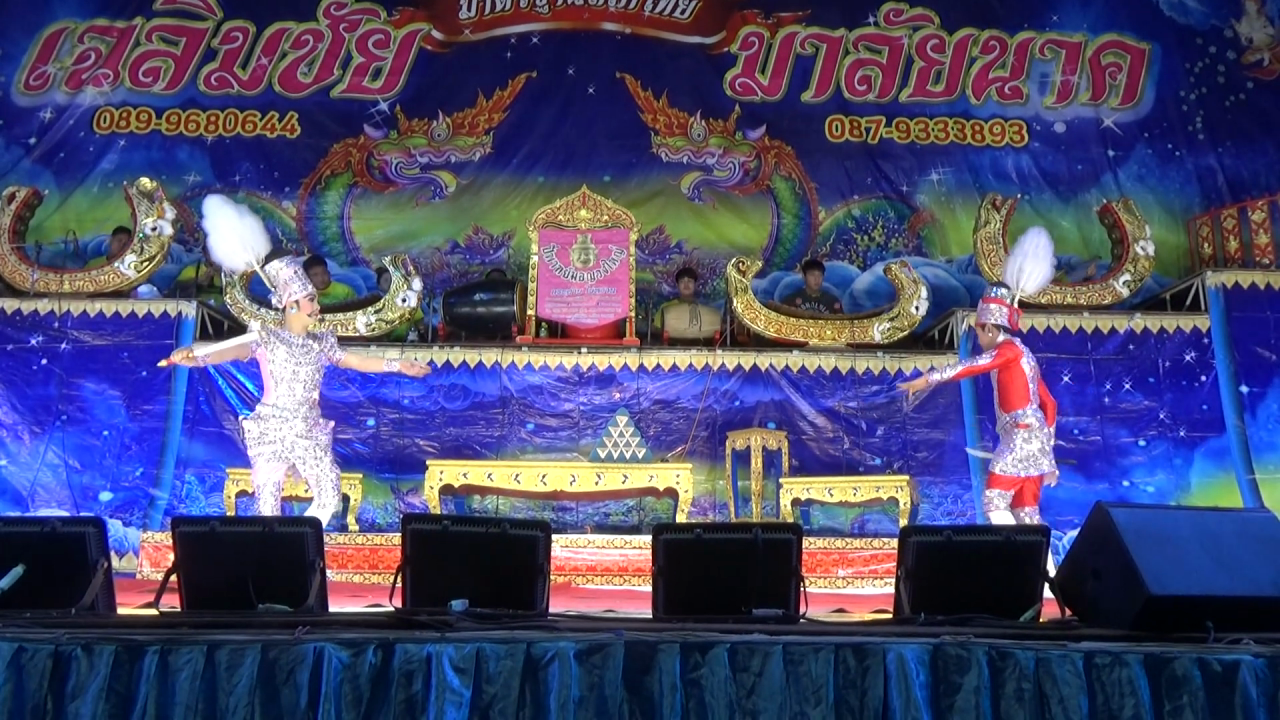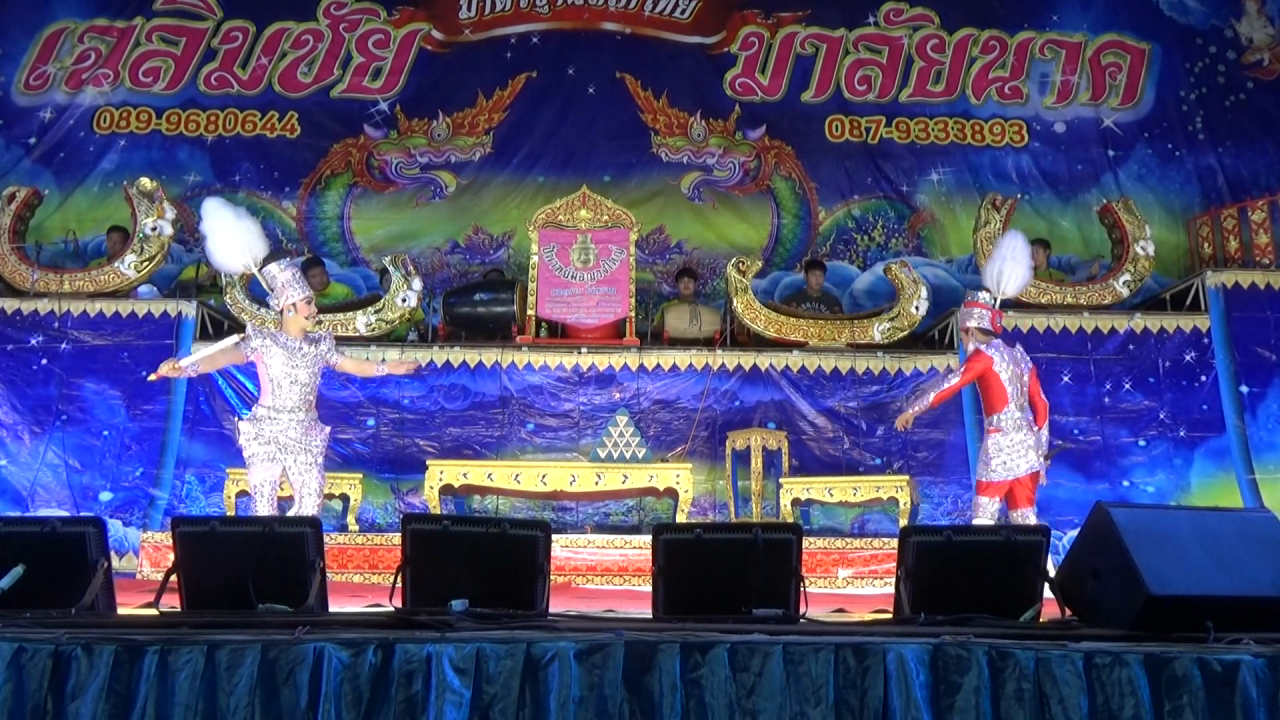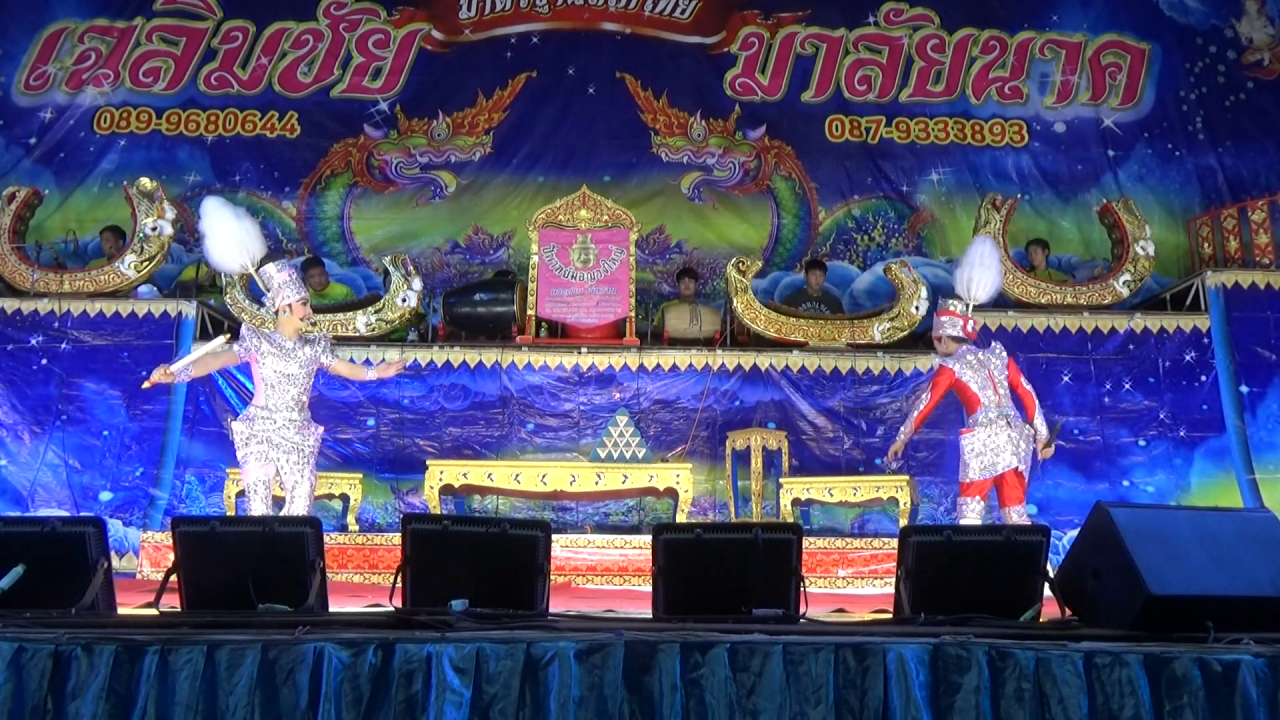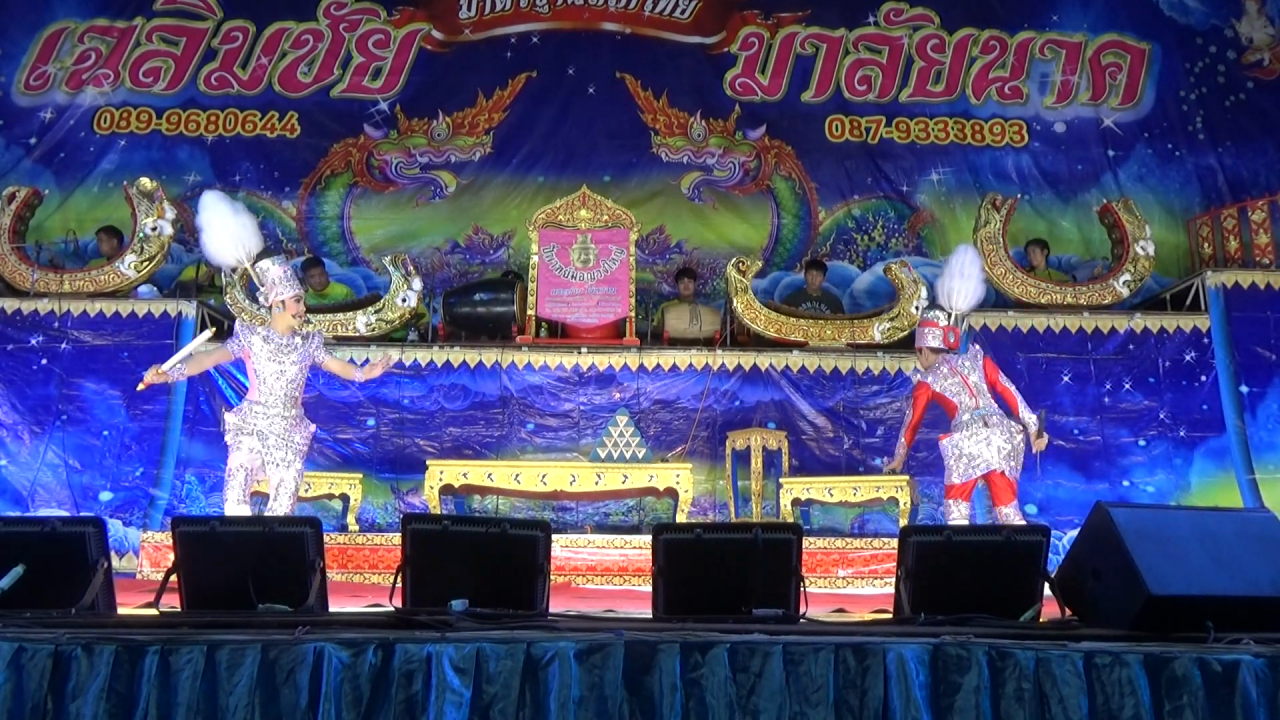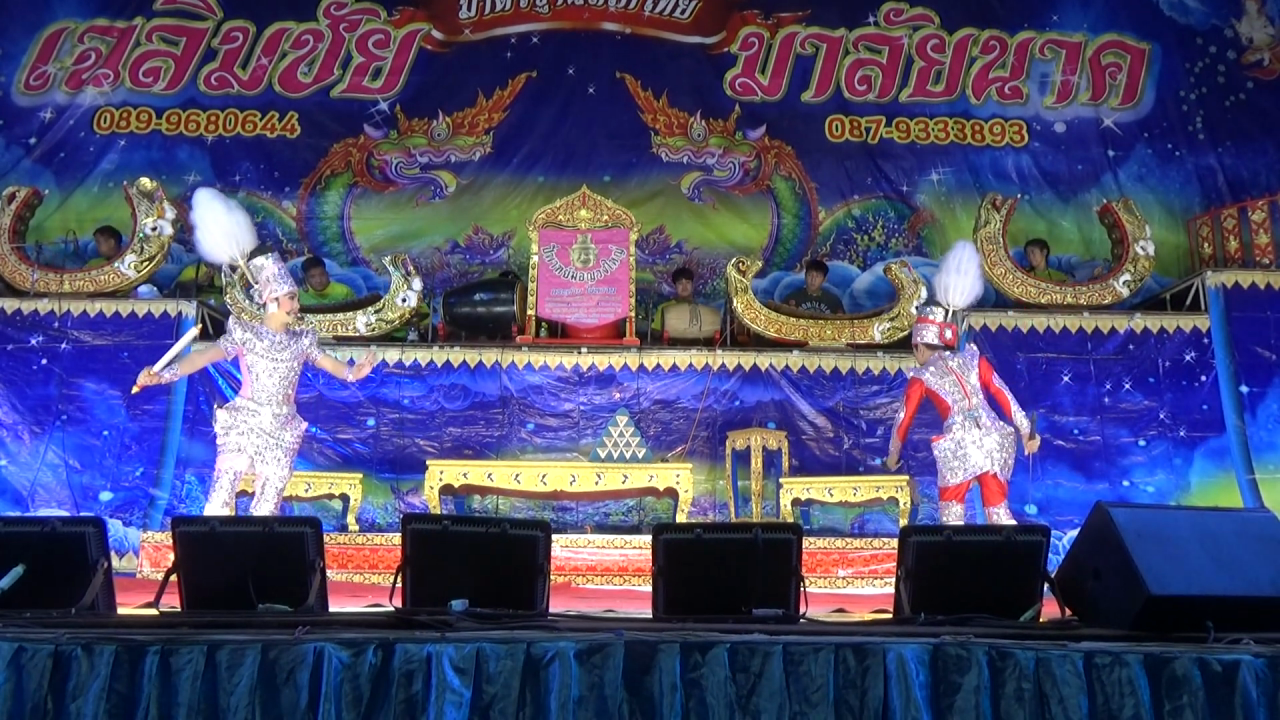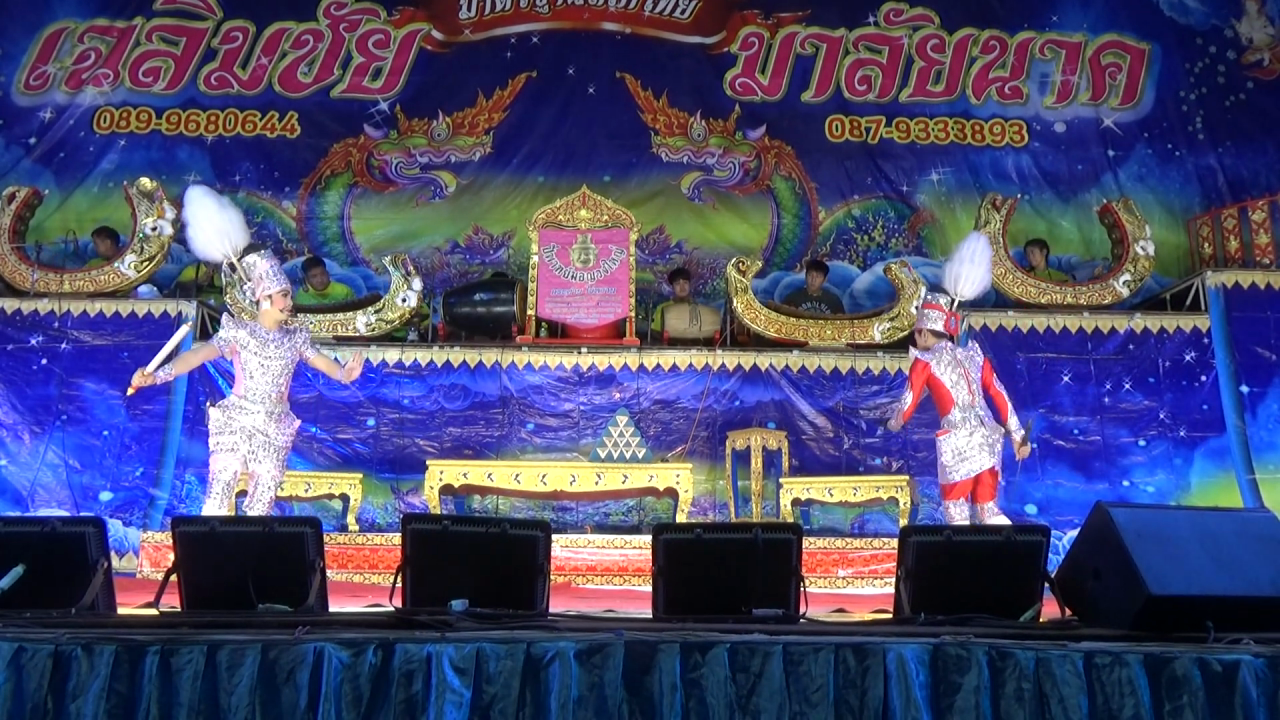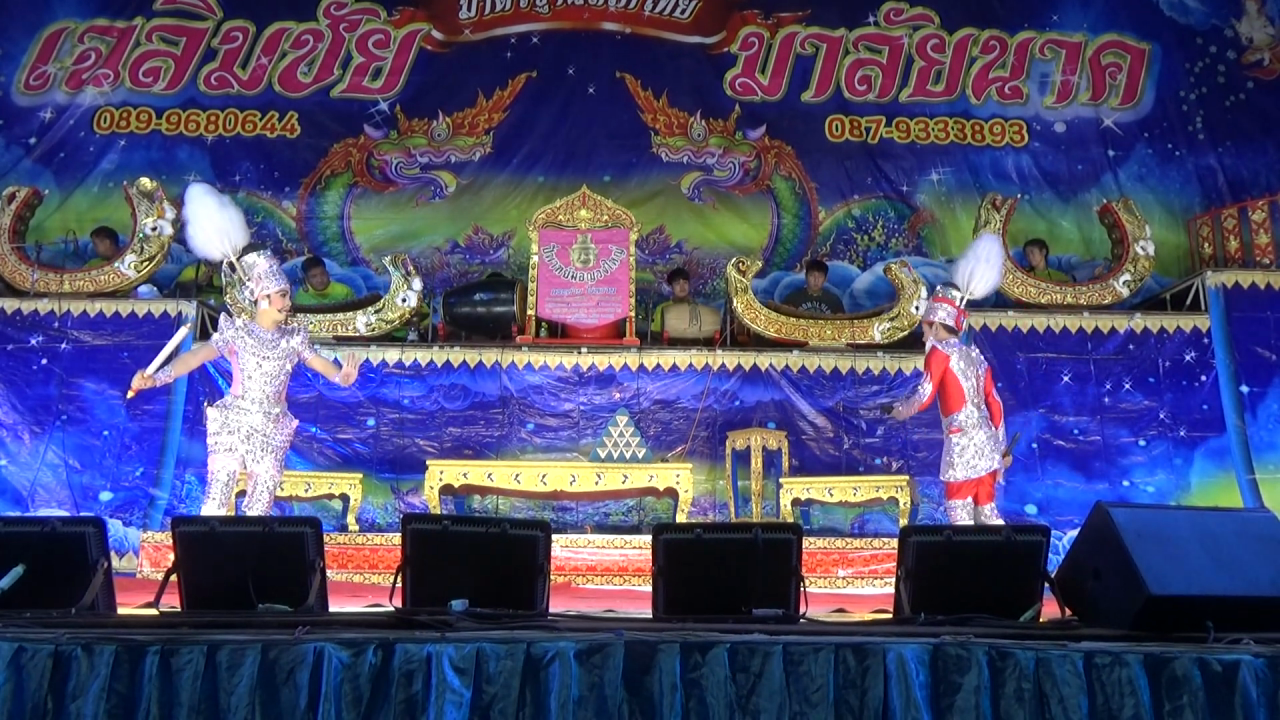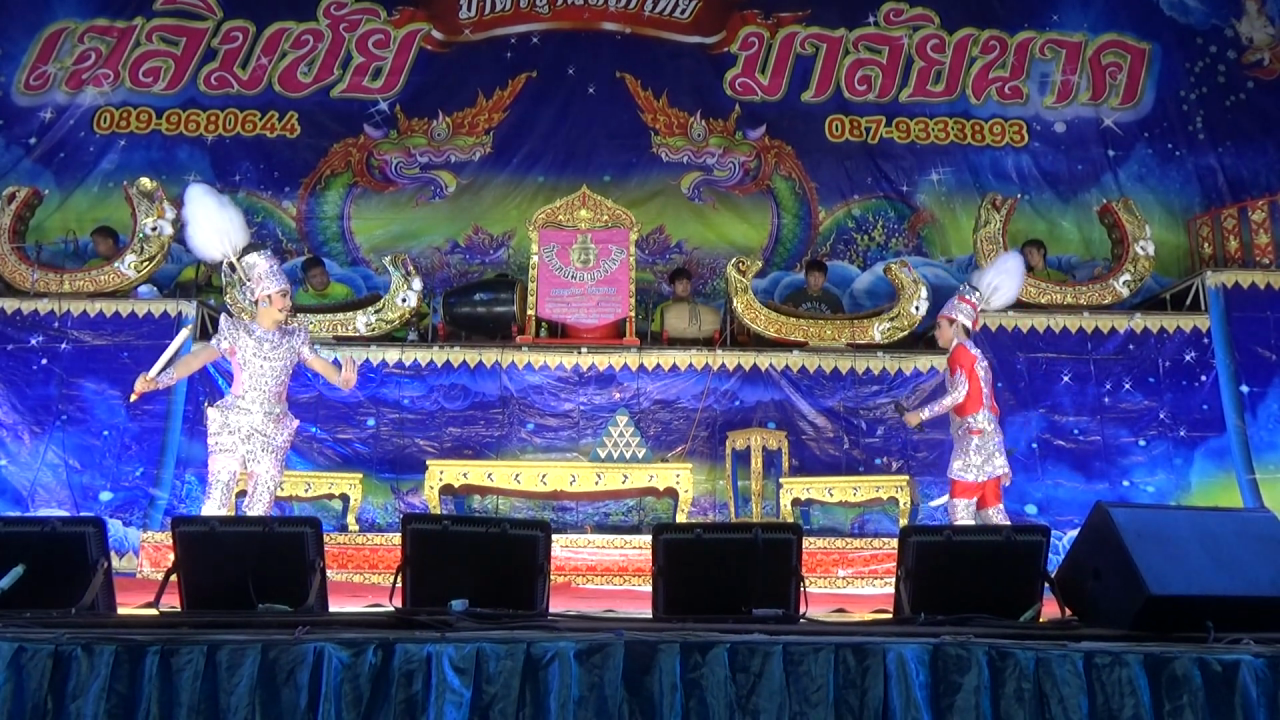
dt=0.3s
person 1, frame 1
left shoulder: (322, 343)
right shoulder: (266, 339)
left elbow: (358, 361)
right elbow: (232, 351)
left wrist: (397, 366)
right wrist: (195, 358)
left hip: (310, 433)
right hip: (271, 433)
left knee: (330, 498)
right knee: (268, 508)
person 1, frame 2
left shoulder: (320, 345)
right shoulder: (262, 341)
left elbow: (351, 365)
right elbow: (225, 357)
left wrist: (386, 368)
right wrist: (184, 369)
left hip: (305, 436)
right hip: (266, 433)
left knee: (309, 506)
right knee: (265, 509)
person 1, frame 3
left shoulder: (314, 347)
right shoulder: (257, 342)
left elbow: (345, 368)
right elbow: (217, 360)
left wrist: (375, 372)
right wrist: (176, 374)
left hip: (298, 437)
right hip: (259, 432)
left knee: (299, 507)
right knee: (259, 509)
person 1, frame 4
left shoulder: (307, 343)
right shoulder: (251, 337)
left elbow: (337, 366)
right elbow: (211, 358)
left wrist: (362, 373)
right wrist: (169, 374)
left hip: (290, 433)
right hip: (252, 425)
left knee: (284, 504)
right knee: (236, 497)
person 1, frame 5
left shoulder: (302, 340)
right shoulder: (245, 334)
left elbow: (328, 363)
right elbow: (204, 357)
left wrist: (352, 373)
right wrist: (162, 376)
left hip: (281, 432)
right hip: (243, 424)
left knee: (268, 502)
right knee: (222, 495)
person 1, frame 6
left shoulder: (296, 337)
right shoulder: (238, 331)
left elbow: (322, 361)
right elbow: (199, 354)
left wrist: (344, 374)
right wrist: (156, 376)
left hip: (274, 431)
right hip: (235, 424)
left knee: (261, 502)
right knee: (218, 495)
person 1, frame 7
left shoulder: (294, 338)
right shoulder: (236, 333)
left elbow: (320, 363)
right elbow: (198, 355)
left wrist: (342, 377)
right wrist: (157, 378)
left hip: (272, 430)
right hip: (233, 422)
left knee: (261, 496)
right knee: (217, 489)
person 1, frame 8
left shoulder: (295, 336)
right shoulder: (237, 330)
left elbow: (319, 364)
right elbow: (202, 356)
left wrist: (342, 378)
right wrist: (158, 381)
left hip: (273, 432)
right hip: (235, 425)
left knee: (260, 504)
right knee: (218, 497)
person 2, frame 1
left shoulder: (1009, 349)
right shoulder: (1022, 355)
left elbow: (969, 367)
right elbow: (1049, 405)
left wrist: (926, 380)
right wrist: (1045, 442)
left hip: (1020, 438)
right hip: (1033, 440)
left knee: (995, 501)
right knee: (1027, 510)
right ankle: (1046, 574)
person 2, frame 2
left shoulder: (984, 355)
right shoulder: (1019, 356)
left elbow: (949, 386)
right elbow: (1040, 404)
left wrist: (912, 410)
right wrist: (1041, 446)
left hip: (1002, 441)
right hip: (1027, 443)
left knee: (984, 511)
right knee: (1024, 514)
person 2, frame 3
left shoulder: (950, 367)
right shoulder: (999, 355)
left elbow: (924, 407)
right elbow: (1028, 394)
left wrist: (900, 440)
right wrist: (1042, 435)
left hip: (984, 440)
right hip: (1015, 439)
left knee: (969, 511)
right knee: (1016, 511)
person 2, frame 4
left shoulder: (927, 380)
right shoulder: (978, 359)
left elbow: (912, 421)
right elbow: (1008, 391)
left wrist: (898, 458)
right wrist: (1033, 427)
left hip: (967, 441)
right hip: (1001, 438)
left knee: (956, 513)
right knee: (1008, 510)
person 2, frame 5
left shoulder: (921, 376)
right shoulder: (973, 358)
left elbow: (904, 418)
right elbow: (1002, 393)
left wrist: (894, 453)
right wrist: (1025, 430)
left hip: (958, 444)
right hip: (992, 439)
left knee: (951, 516)
right knee: (999, 512)
person 2, frame 6
left shoulder: (924, 361)
right shoulder: (974, 354)
left elbow: (908, 405)
right elbow: (999, 395)
left wrist: (894, 423)
right wrist: (1017, 434)
left hip: (958, 441)
right hip: (986, 437)
left knee: (956, 516)
right knee: (987, 509)
person 2, frame 7
left shoulder: (939, 352)
right shoulder: (975, 354)
left elbow: (925, 396)
right elbow: (994, 401)
left wrist: (901, 410)
right wrist: (1000, 444)
left hip: (962, 439)
right hip: (984, 439)
left knee: (959, 512)
right knee: (986, 510)
person 2, frame 8
left shoulder: (961, 351)
right shoulder: (974, 356)
left elbow: (959, 393)
left wrist: (920, 414)
left hip: (974, 440)
right hip: (988, 440)
left knee: (961, 510)
right knee: (992, 513)
